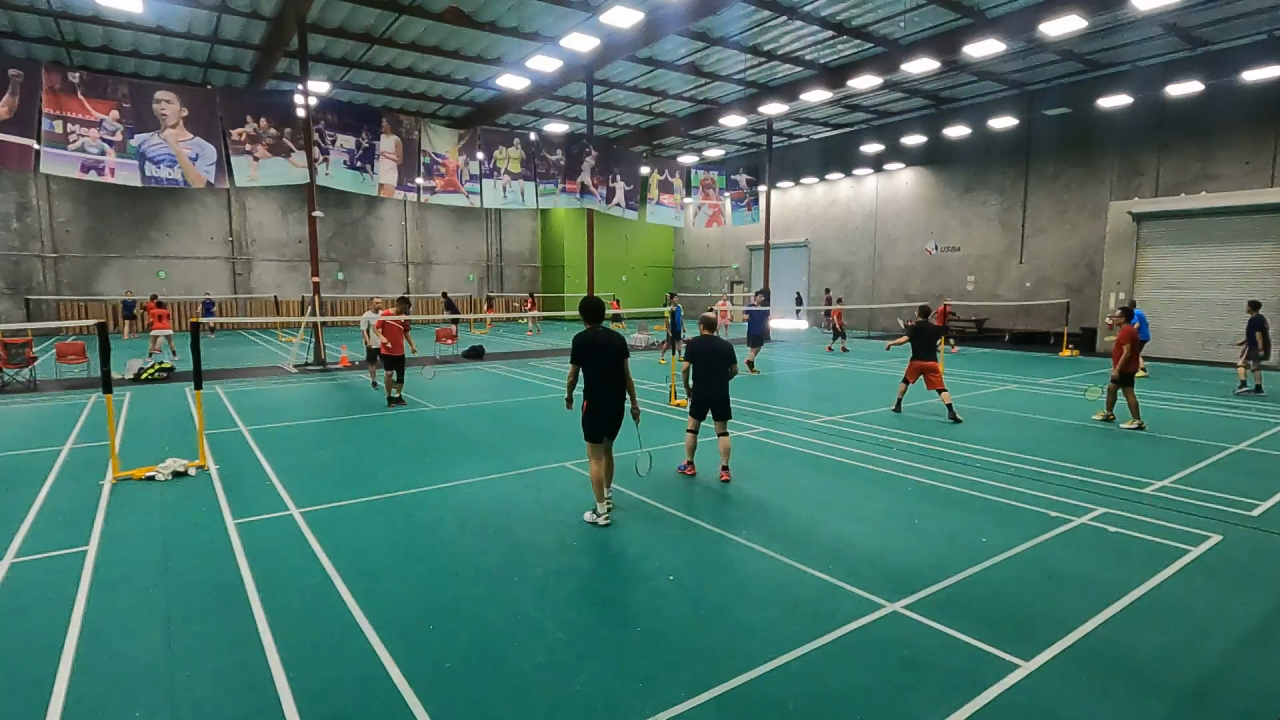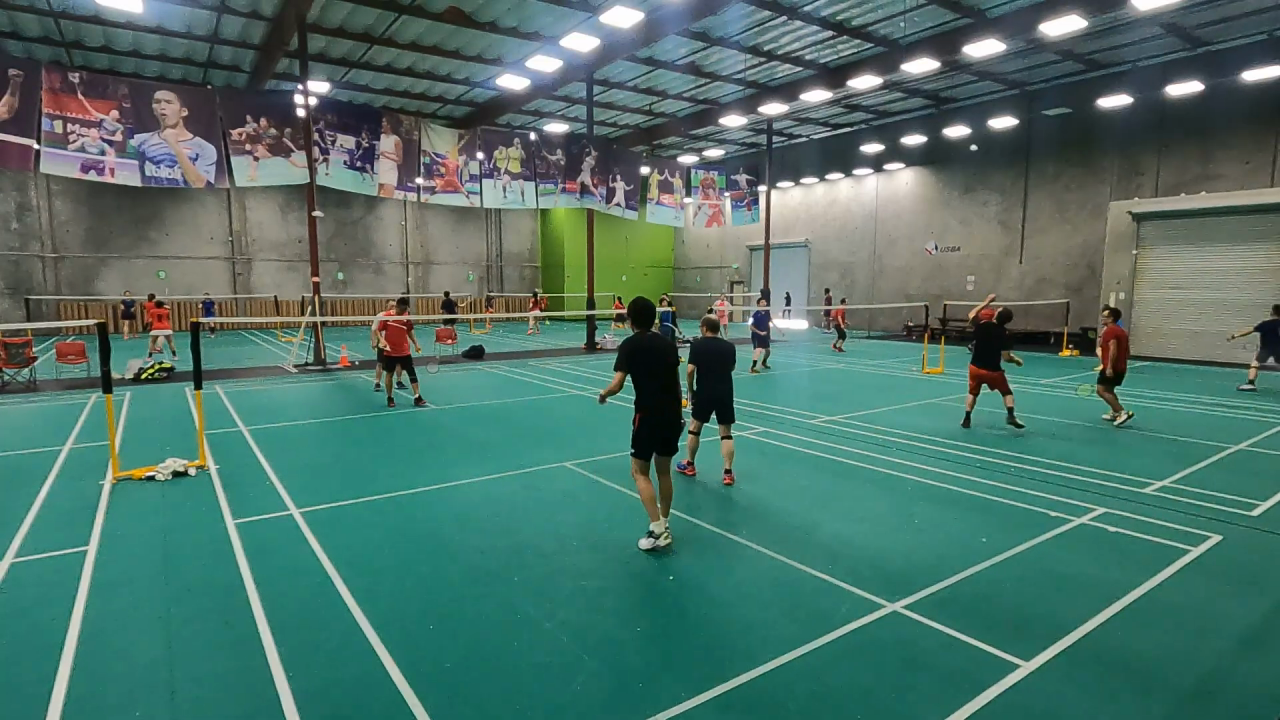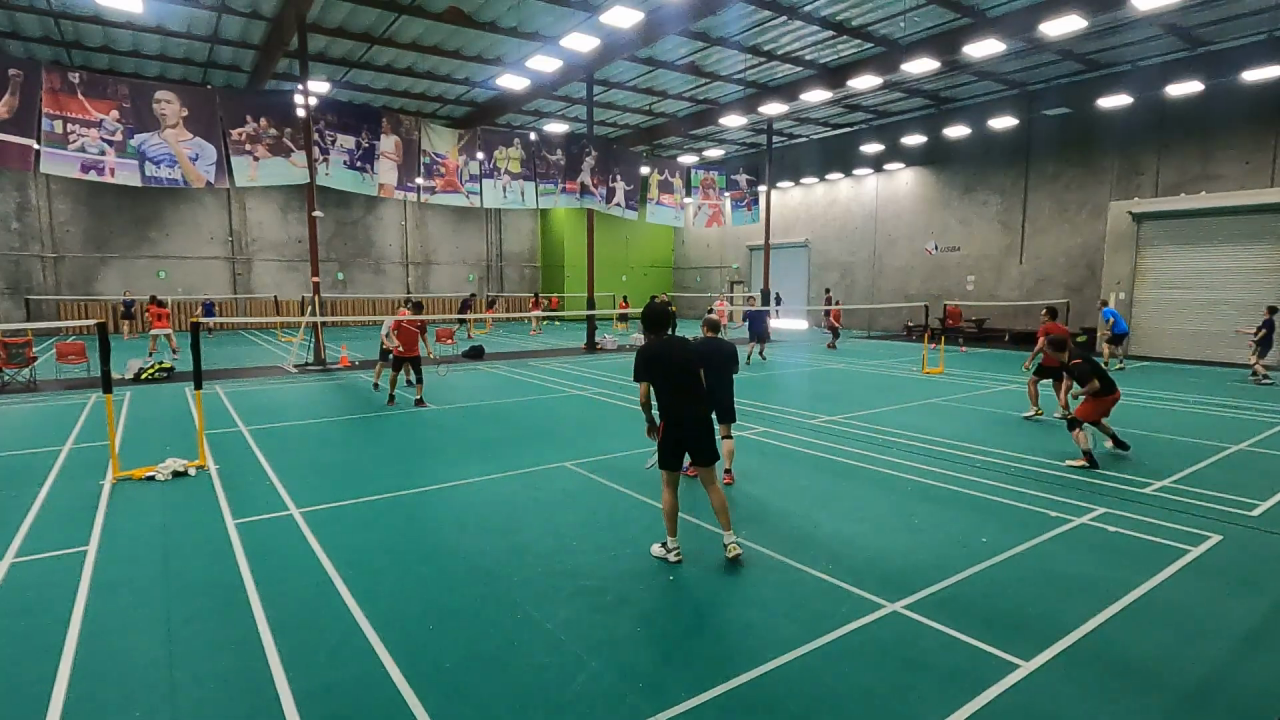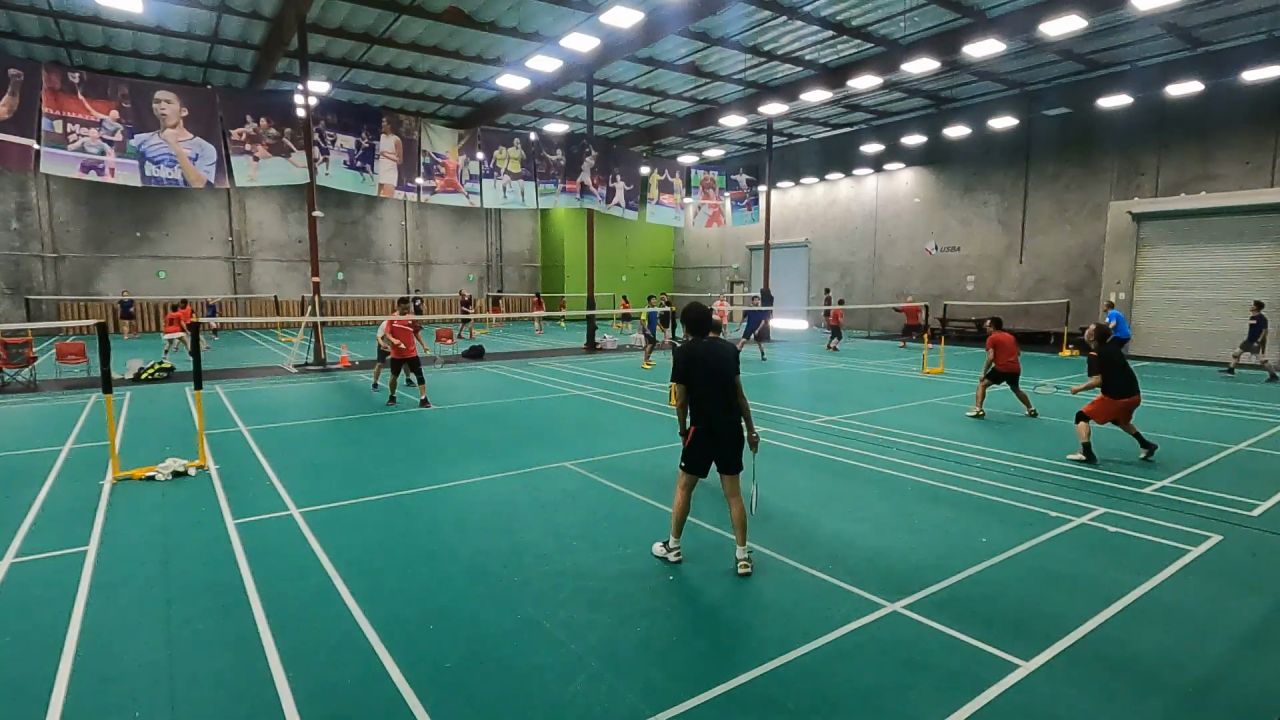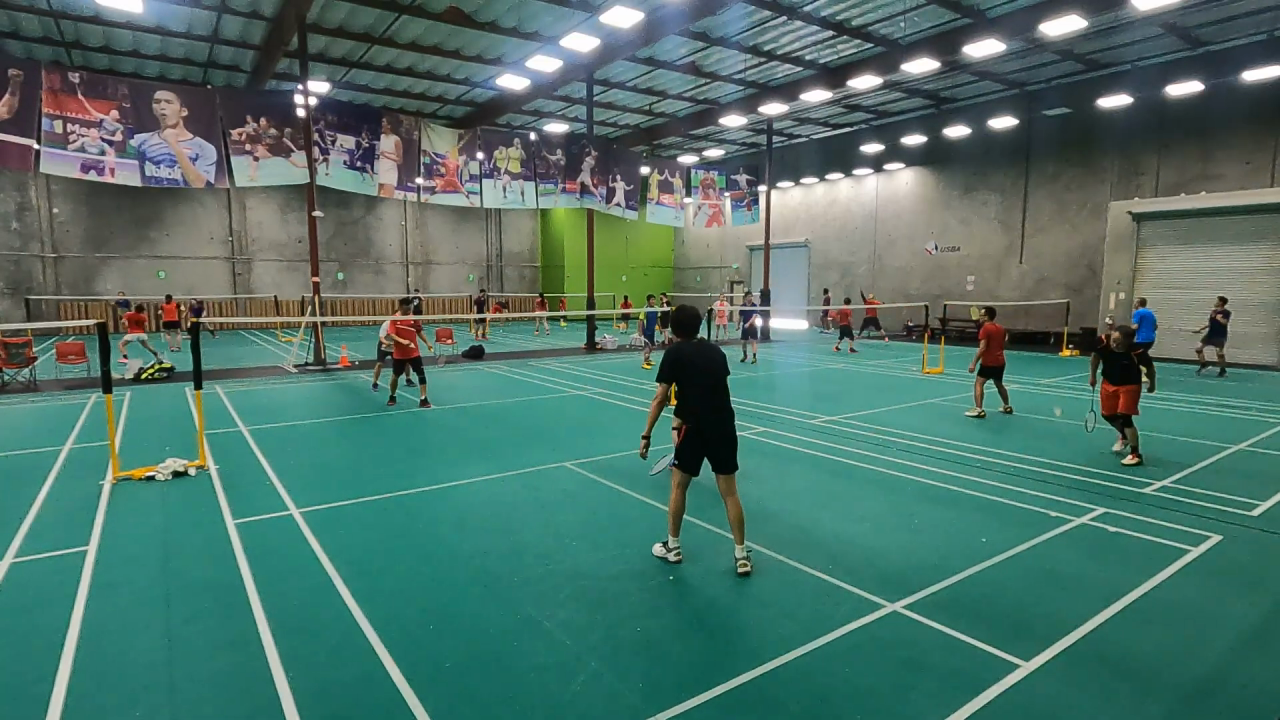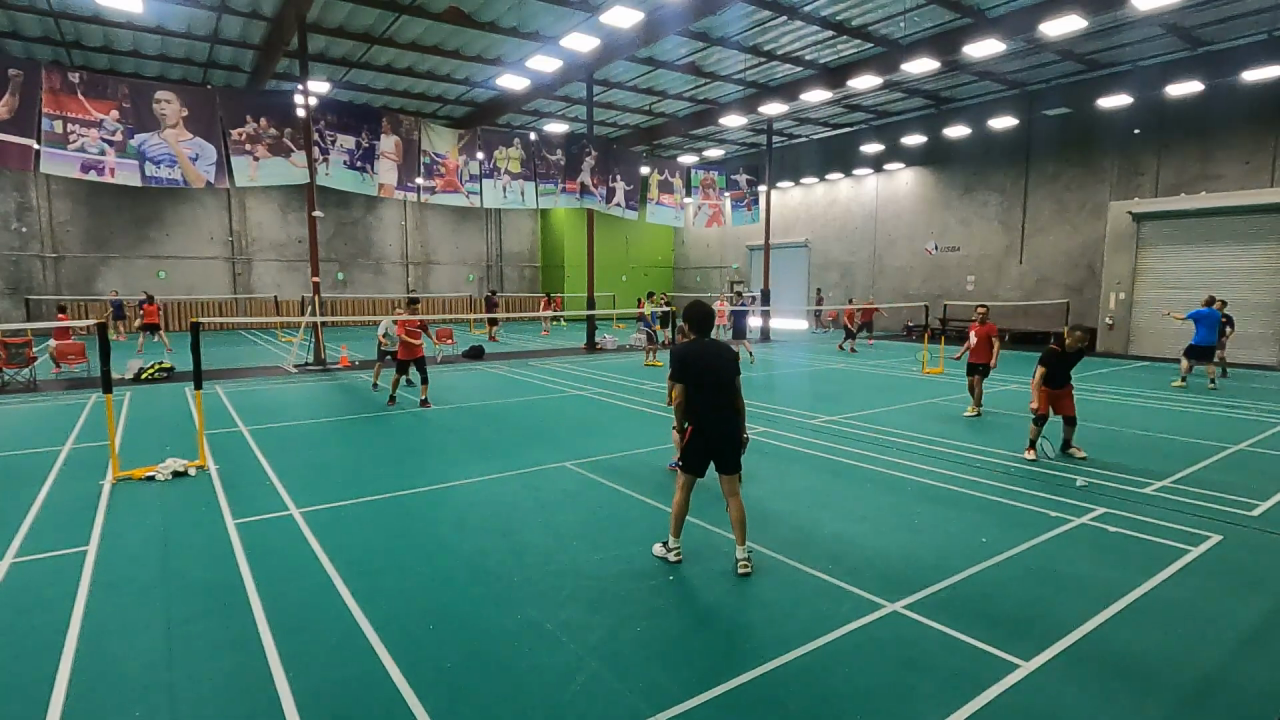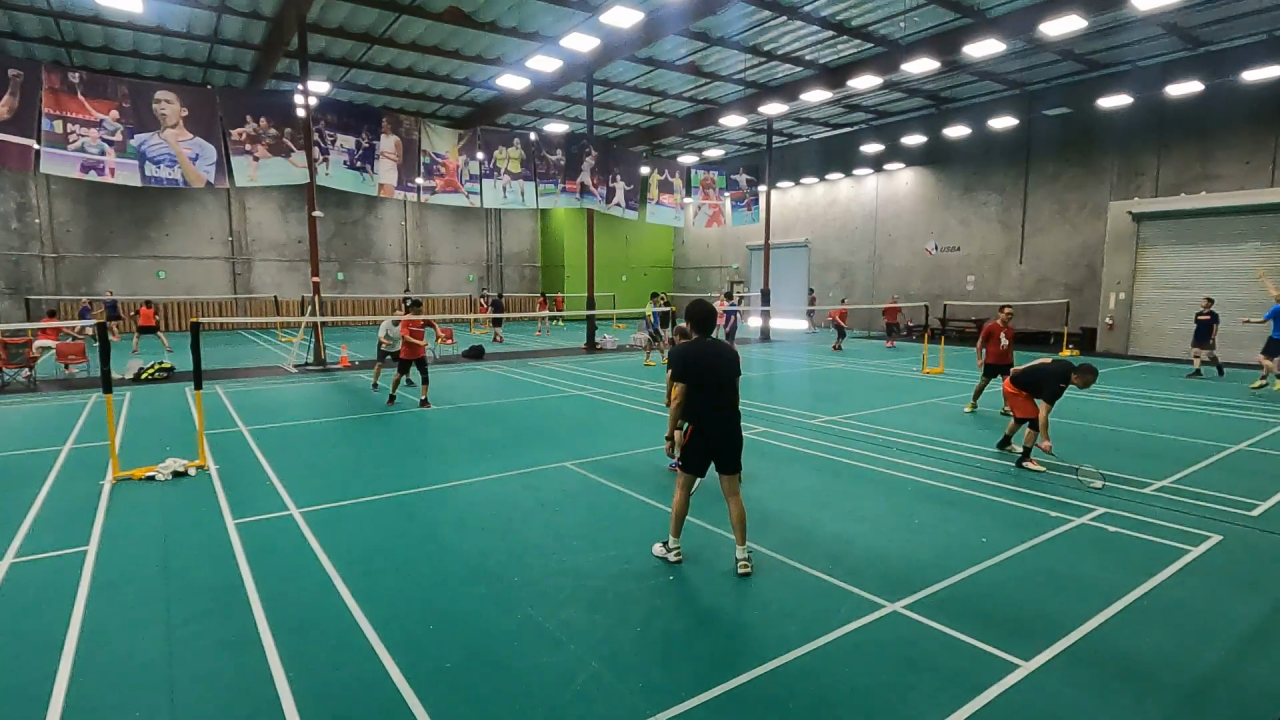
dt=0.7s
person 1, frame 1
left shoulder: (581, 339)
right shoulder: (617, 338)
left elbow: (573, 375)
right elbow: (627, 374)
left wrist: (568, 396)
right wrist: (634, 403)
left hip: (595, 403)
right hip: (616, 403)
left knee: (596, 457)
right knee: (607, 449)
left ankle: (601, 511)
right ankle: (608, 496)
person 1, frame 2
left shoulder: (629, 345)
right shoulder: (667, 344)
left elbow: (617, 385)
right elbow: (676, 382)
left wrist: (603, 395)
right wrist: (679, 414)
left hip: (648, 415)
right hip: (672, 414)
left knee: (640, 473)
right knee: (664, 471)
left ankle: (657, 531)
right ankle: (663, 524)
person 1, frame 3
left shoulder: (646, 352)
right shoulder: (688, 345)
left elbow: (644, 397)
right elbow: (702, 384)
left wrist: (650, 423)
left hip: (673, 424)
right hip: (701, 419)
left knee: (669, 486)
right knee: (711, 483)
left ankle: (671, 547)
right ankle: (730, 541)
person 1, frame 4
left shoulder: (684, 352)
right shoulder: (728, 349)
left elbow: (680, 401)
right elbow: (739, 393)
left wrist: (682, 431)
right wrist: (750, 429)
left hip: (702, 429)
right hip: (732, 427)
left knee: (684, 488)
right knee: (733, 492)
left ankle: (673, 547)
right ankle: (742, 557)
person 1, frame 5
left shoulder: (674, 353)
right shoulder: (716, 350)
left elbow: (660, 398)
left wrist: (646, 435)
left hip: (696, 428)
right hip: (724, 426)
left knee: (678, 485)
right knee: (729, 492)
left ankle: (672, 547)
right ankle: (741, 556)
person 1, frame 6
left shoulder: (681, 353)
right shoulder: (727, 351)
left elbow: (679, 401)
right elbow: (738, 396)
left wrist: (680, 430)
right wrist: (742, 430)
left hip: (700, 429)
right hip: (729, 429)
left knee: (683, 488)
right knee: (733, 493)
left ankle: (673, 547)
right ankle: (742, 556)
person 1, frame 7
left shoulder: (683, 352)
right shoulder: (729, 351)
left elbow: (678, 399)
right elbow: (735, 394)
left wrist: (670, 435)
left hip: (700, 429)
right hip: (730, 428)
left knee: (683, 487)
right knee: (733, 493)
left ankle: (673, 547)
right ankle: (742, 556)
